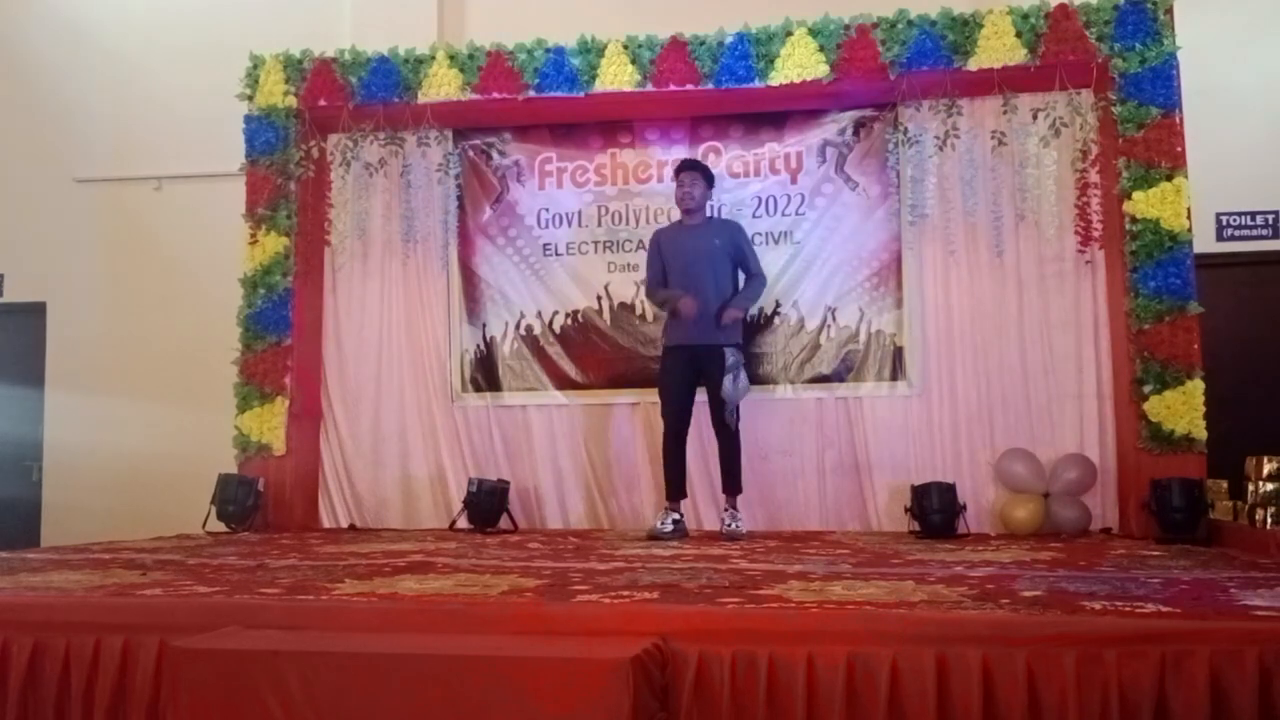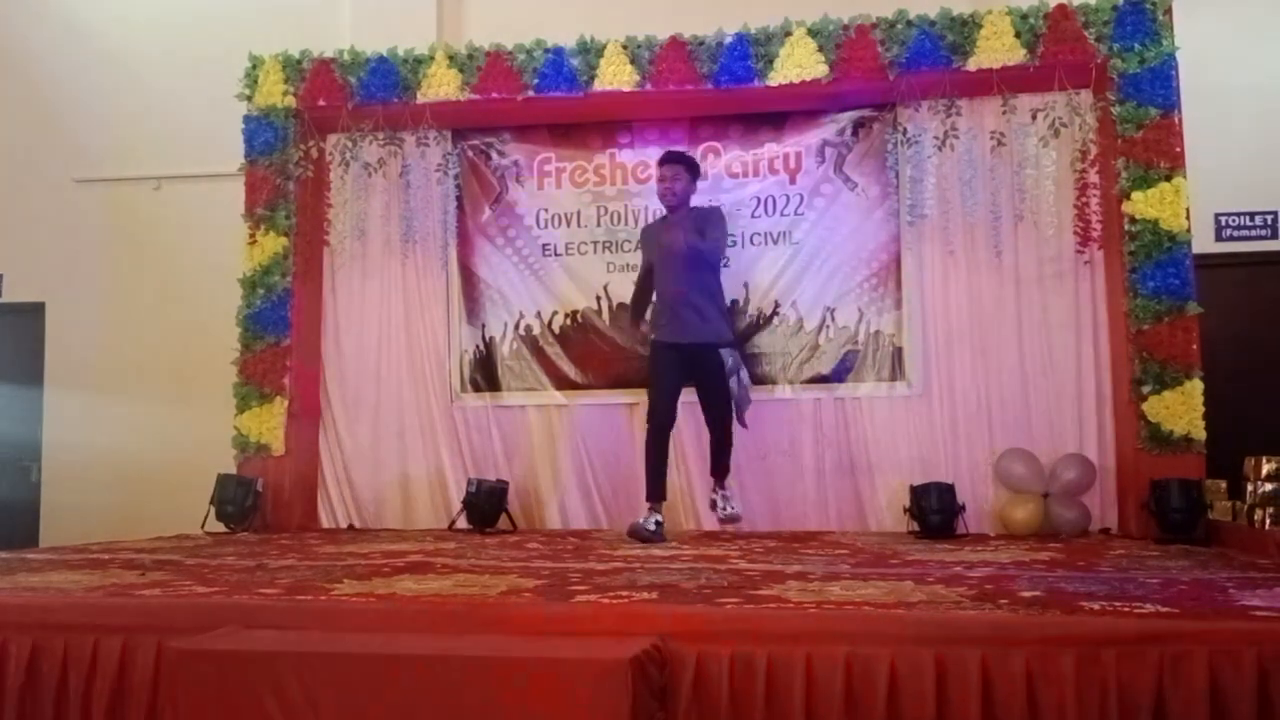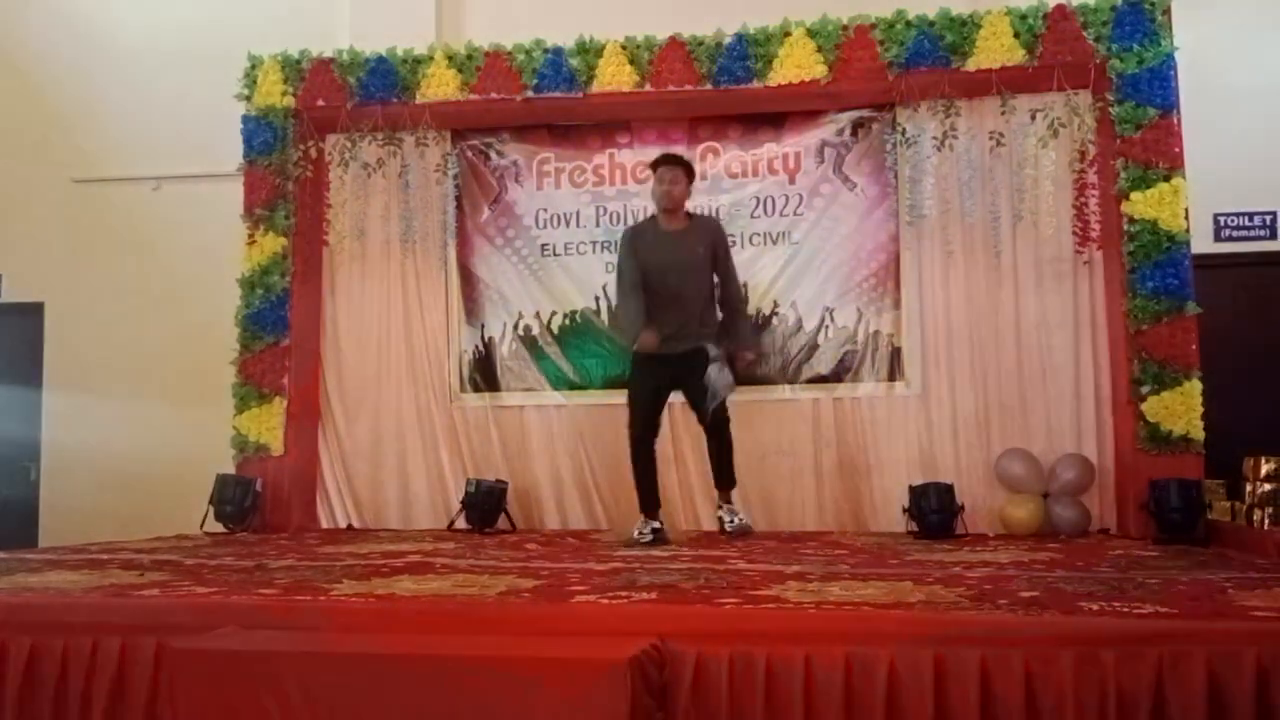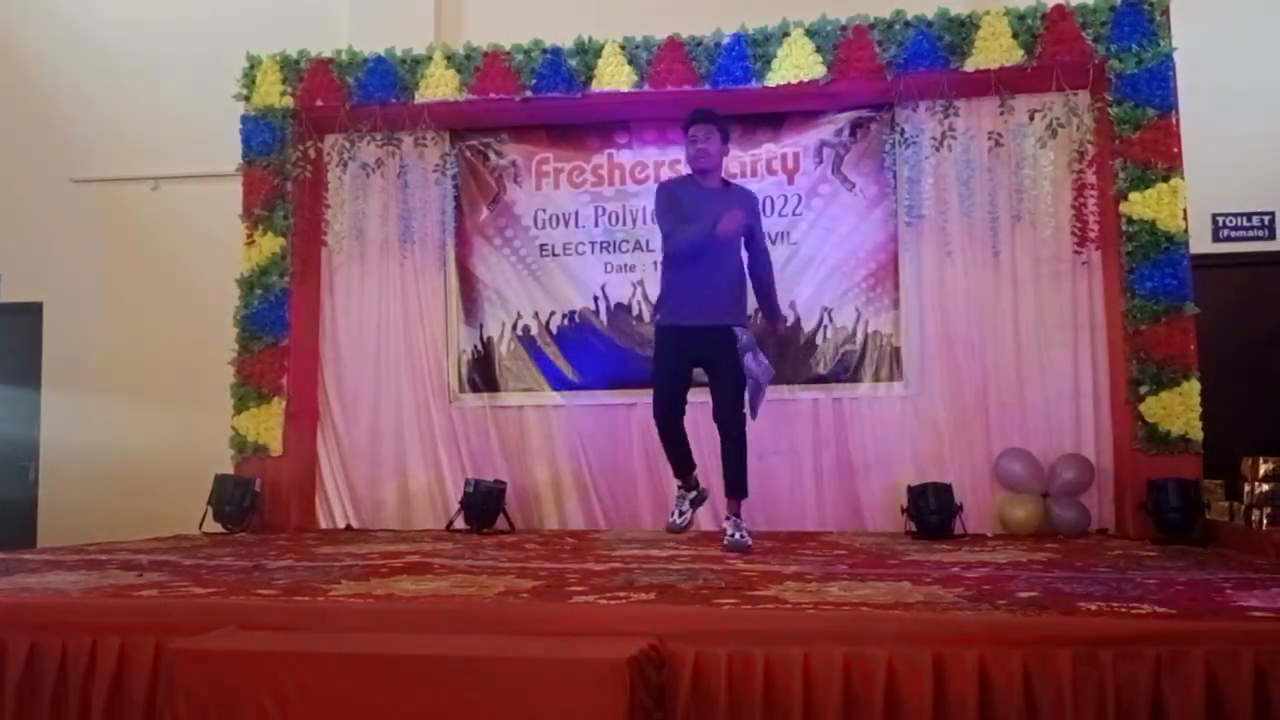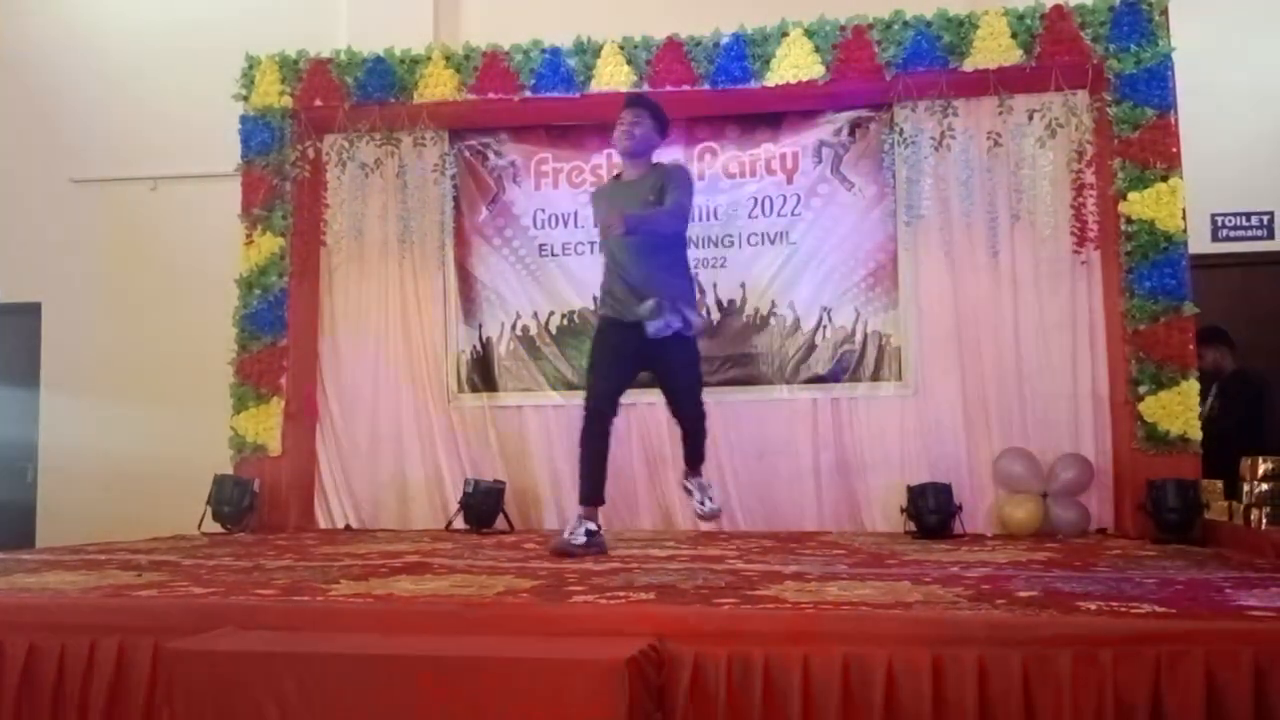
dt=0.5s
person 1, frame 1
left shoulder: (730, 231)
right shoulder: (662, 239)
left elbow: (756, 277)
right elbow: (653, 288)
left wrist: (738, 306)
right wrist: (676, 299)
left hip: (722, 344)
right hip: (678, 344)
left knee: (725, 423)
right knee: (674, 426)
left ankle: (731, 508)
right ankle: (672, 512)
person 1, frame 2
left shoulder: (710, 217)
right shoulder: (650, 233)
left elbow: (714, 251)
left wrist: (685, 240)
right wrist: (635, 317)
left hip: (711, 340)
right hip: (667, 342)
left knee: (719, 421)
right knee: (658, 422)
left ankle: (720, 488)
right ankle: (654, 514)
person 1, frame 3
left shoulder: (710, 230)
right shoulder: (636, 236)
left elbow: (730, 286)
right elbow: (627, 289)
left wrist: (742, 341)
right wrist: (638, 330)
left hip: (698, 349)
right hip: (651, 353)
left knee: (716, 422)
right knee: (640, 434)
left ankle: (727, 505)
right ankle: (651, 521)
person 1, frame 4
left shoulder: (745, 199)
right shoulder: (670, 192)
left elbow: (758, 257)
right elbow: (675, 243)
left wrist: (772, 312)
right wrist: (715, 229)
left hip: (726, 326)
right hip: (676, 324)
left knee: (730, 417)
right knee: (666, 410)
left ankle: (734, 517)
right ankle: (688, 487)
person 1, frame 5
left shoulder: (674, 177)
right shoulder: (601, 195)
left elbow: (673, 221)
left wrist: (628, 222)
left hip: (671, 319)
right hip: (617, 320)
left knee: (690, 412)
right knee: (597, 411)
left ankle: (694, 475)
right ankle: (588, 522)
